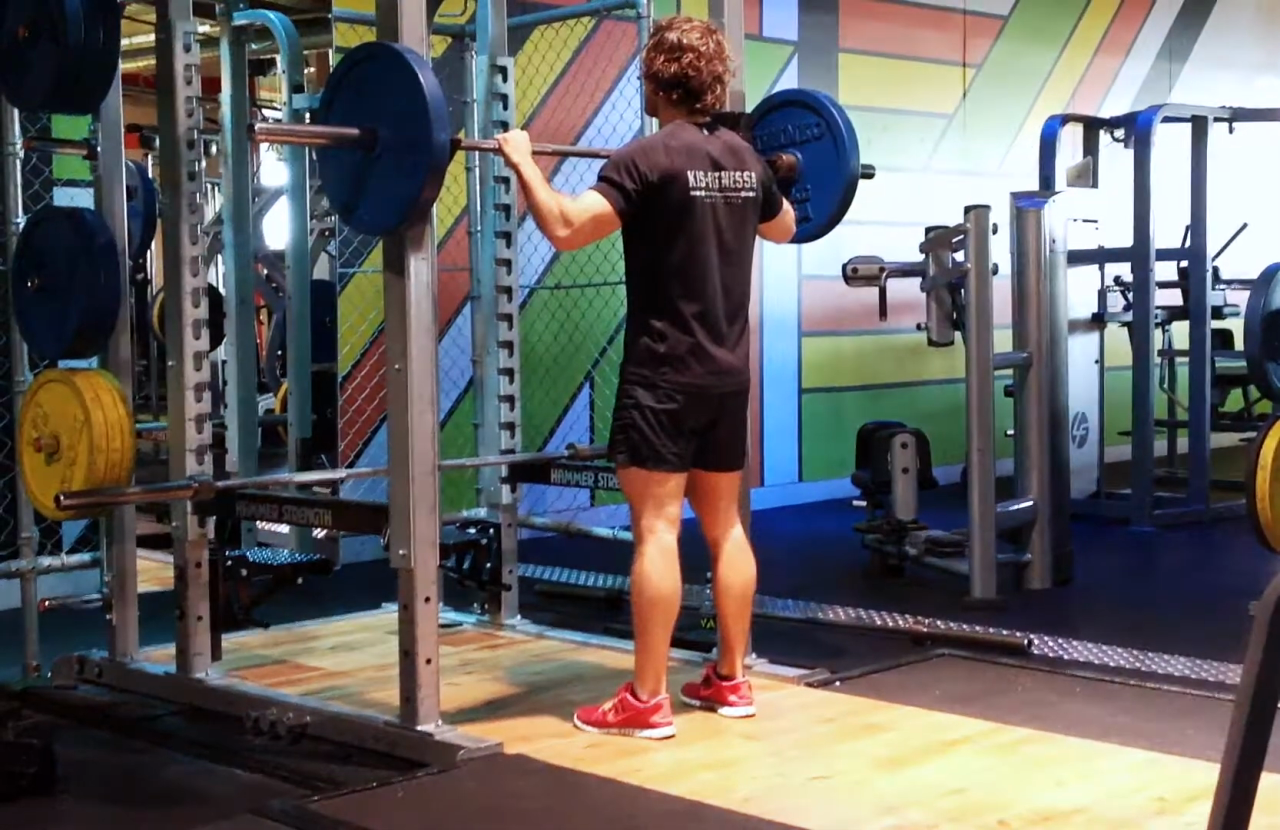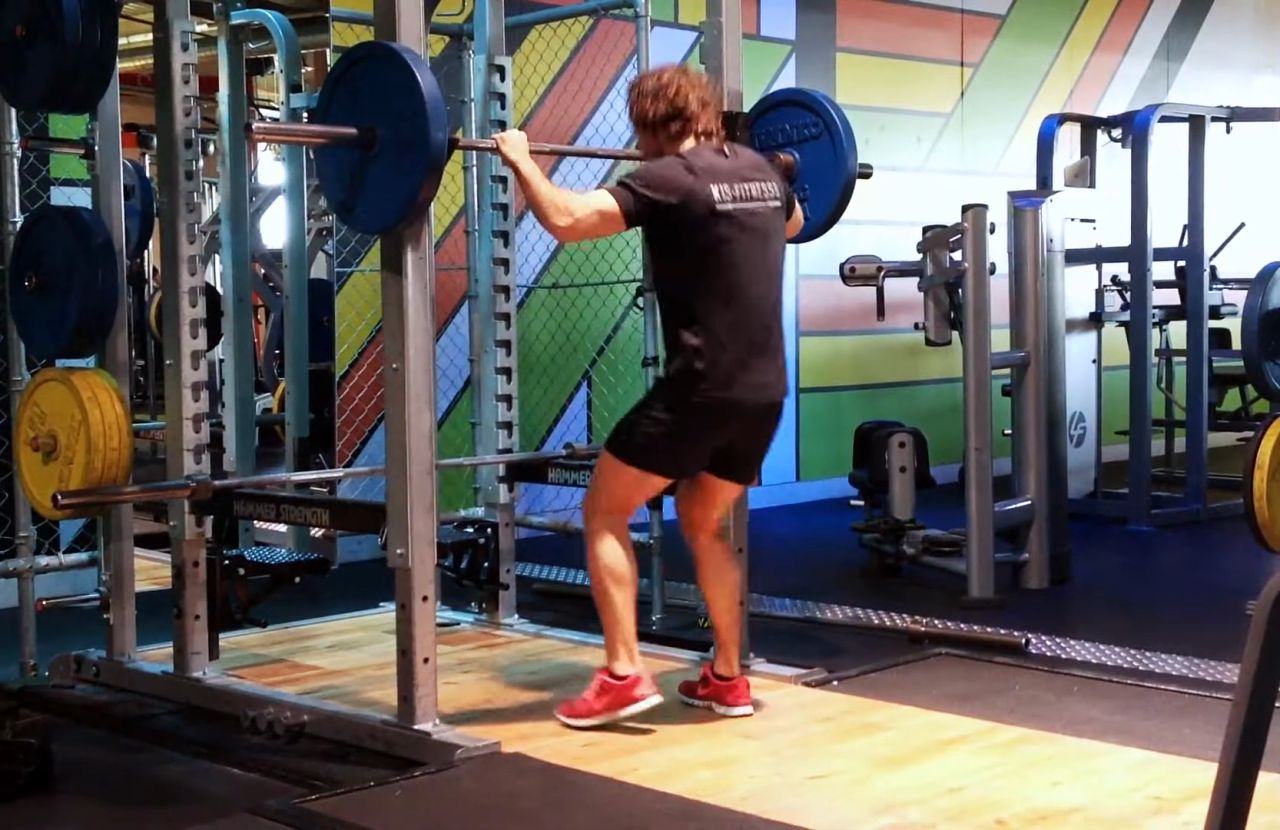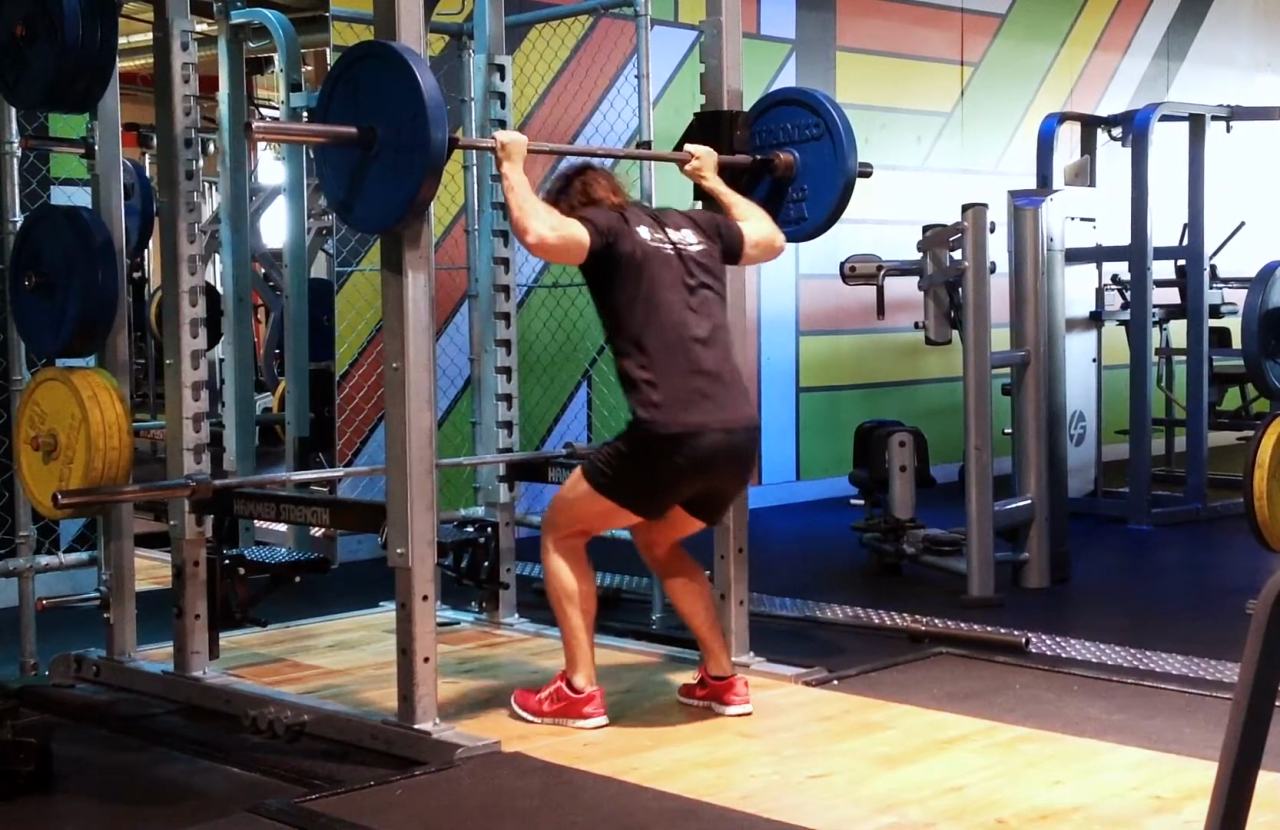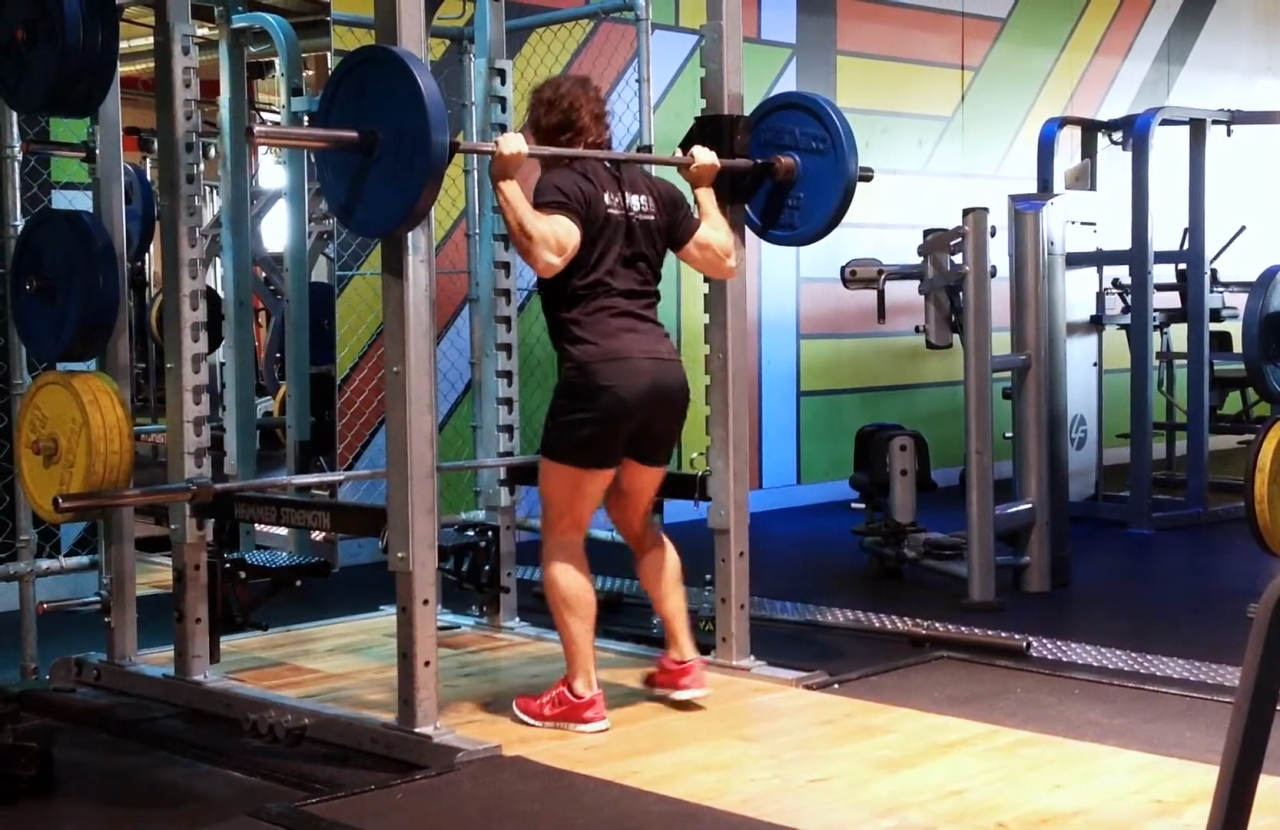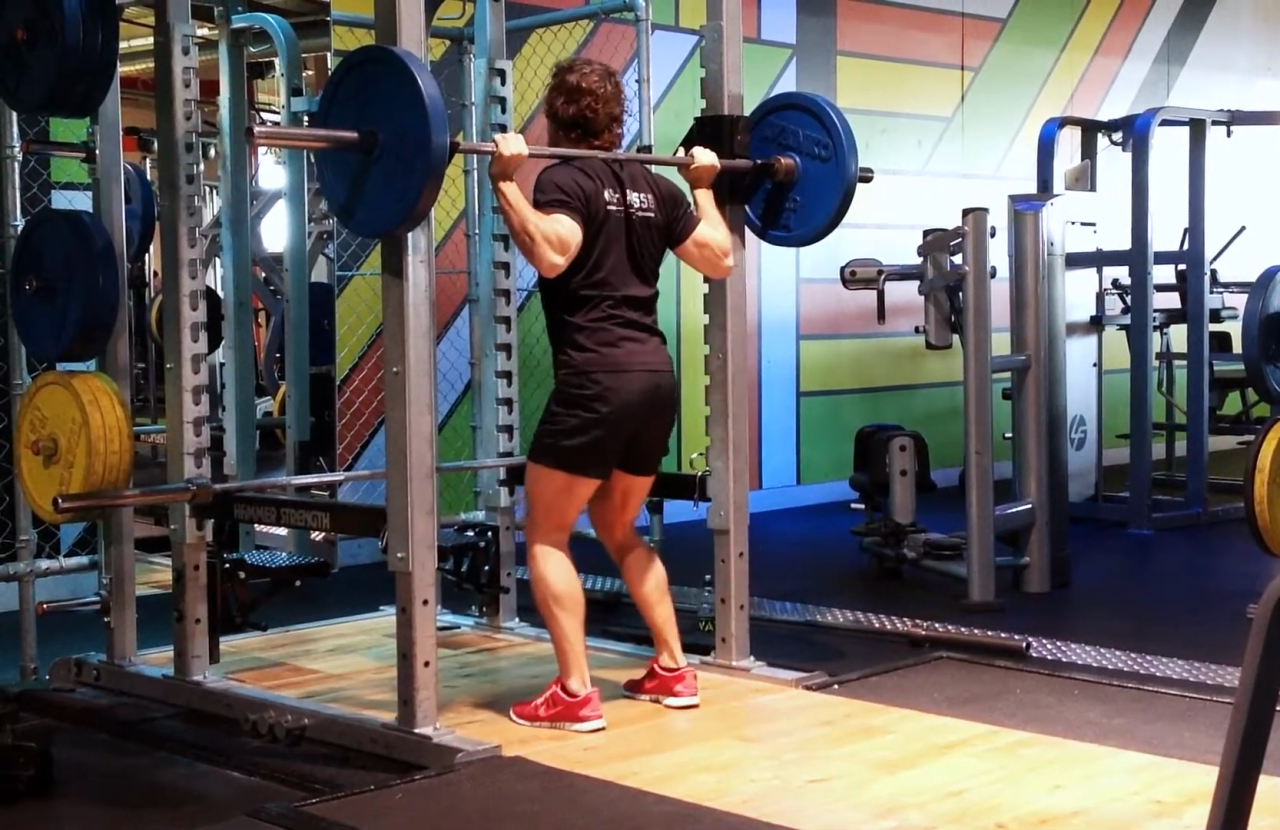
dt=0.5s
person 1, frame 1
left shoulder: (649, 157)
right shoulder: (745, 158)
left elbow: (565, 228)
right elbow: (786, 228)
left wrist: (522, 161)
left hip: (665, 375)
right hip: (728, 373)
left knee: (657, 530)
right knee: (724, 526)
left ankle: (647, 699)
right ankle: (730, 679)
person 1, frame 2
left shoulder: (667, 178)
right shoulder: (761, 170)
left elbow: (567, 219)
right elbow: (794, 223)
left wrist: (521, 159)
left hip: (701, 388)
right hip: (765, 392)
left knee: (605, 516)
right knee: (704, 529)
left ankle: (623, 675)
right ankle: (728, 678)
person 1, frame 3
left shoulder: (601, 229)
right shoulder: (692, 226)
left elbow: (541, 235)
right elbow: (772, 240)
left wrist: (513, 167)
right wrist: (711, 180)
left hip: (672, 434)
right hip: (737, 433)
left knee: (561, 532)
right knee: (656, 542)
left ankle: (579, 691)
right ankle: (723, 679)
person 1, frame 4
left shoulder: (562, 184)
right shoulder: (653, 189)
left elbow: (548, 255)
right elbow: (724, 260)
left wrist: (506, 181)
right wrist: (704, 186)
left hip: (601, 376)
right hip: (665, 372)
left knee: (562, 537)
right knee: (636, 522)
left ankle: (581, 693)
right ankle: (682, 659)
person 1, frame 5
left shoulder: (563, 179)
right shoulder: (654, 187)
left elbow: (552, 254)
right elbow: (720, 259)
left wrist: (505, 181)
right wrist: (703, 187)
left hip: (597, 381)
right hip: (655, 376)
left knee: (546, 535)
right knee: (620, 531)
left ankle: (575, 694)
right ankle: (673, 669)
